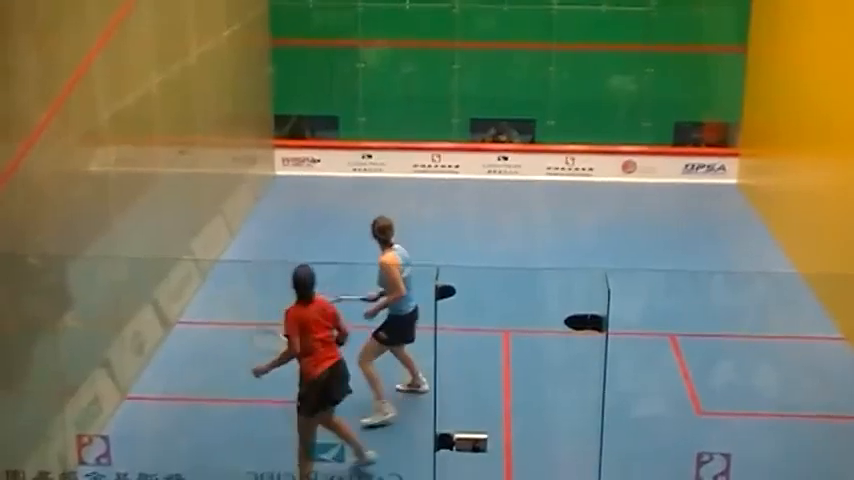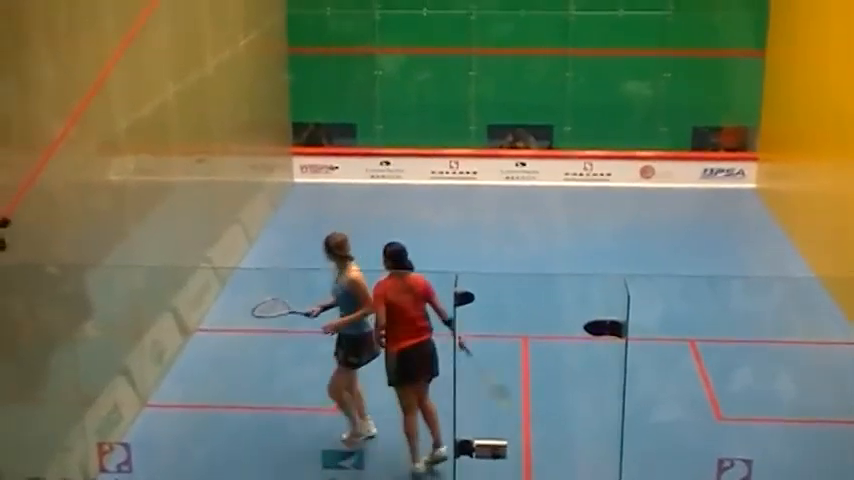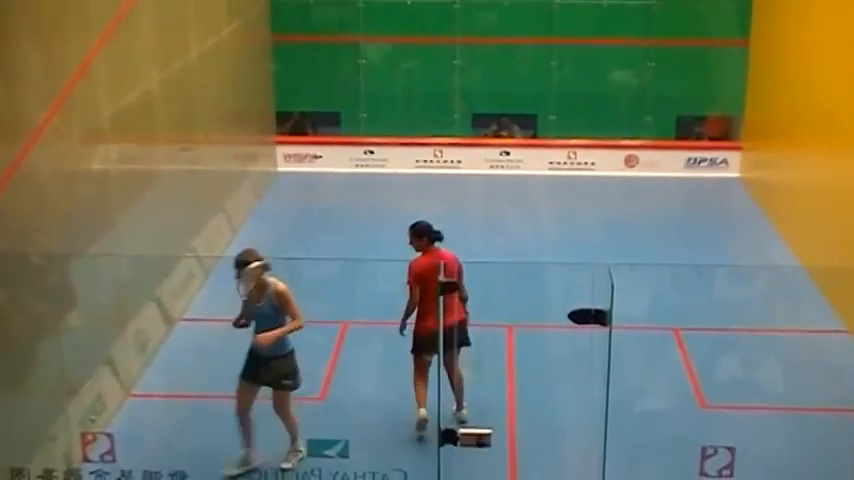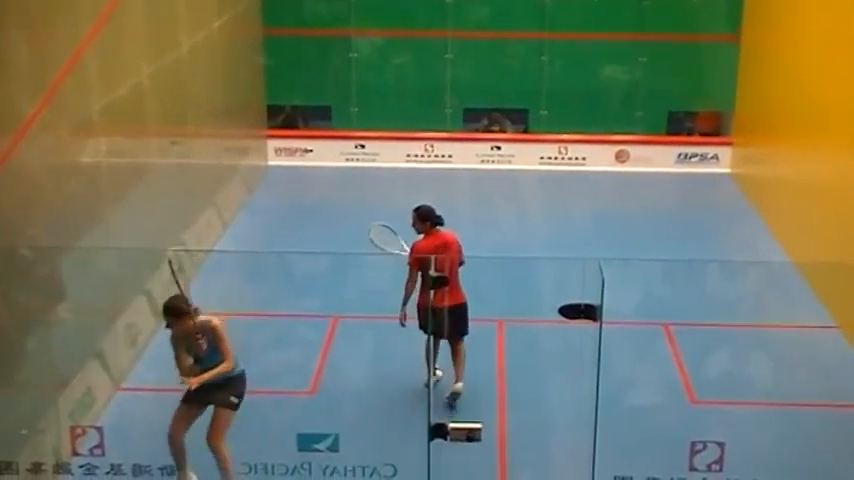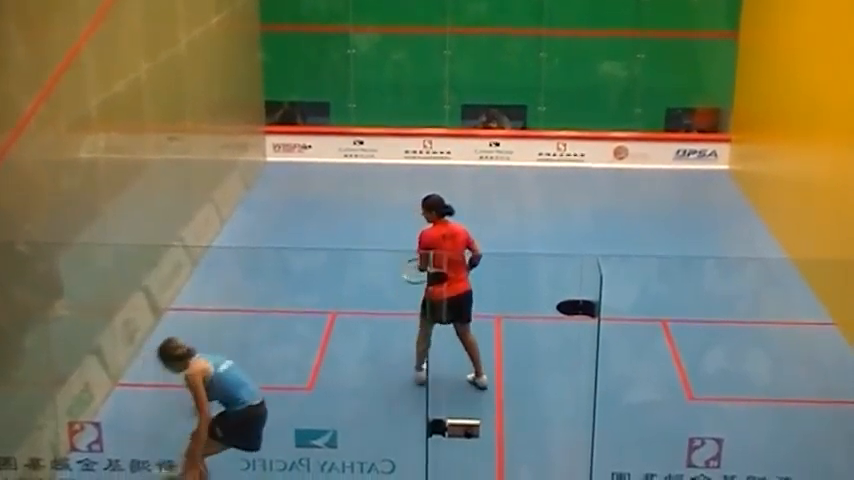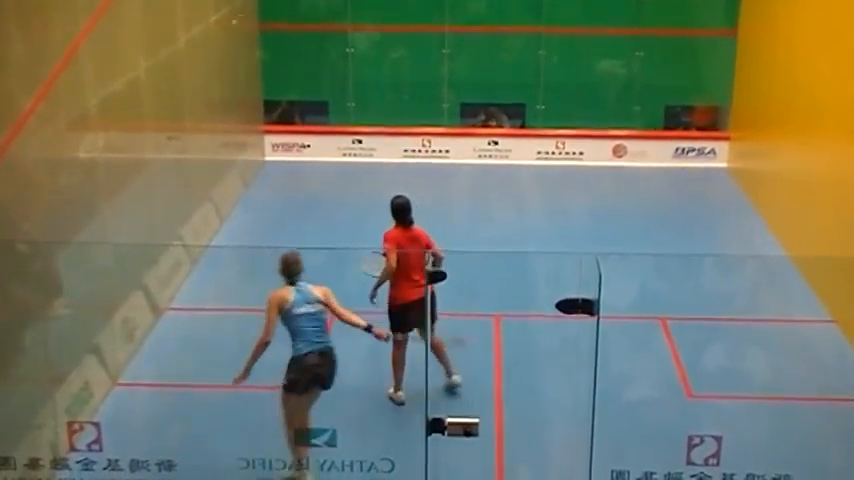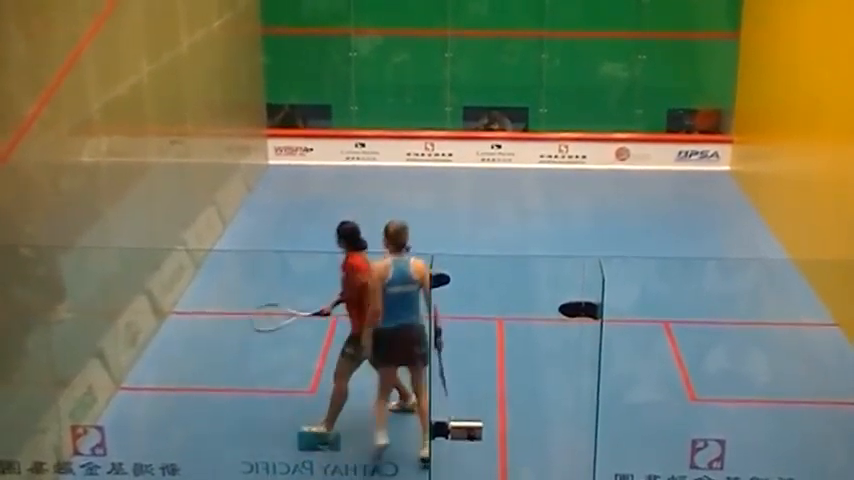
dt=0.4s
person 1, frame 1
left shoulder: (292, 313)
right shoulder: (325, 305)
left elbow: (294, 350)
right elbow: (343, 333)
left wrist: (267, 367)
left hip: (315, 376)
right hip: (336, 367)
left knee: (306, 437)
right knee: (327, 418)
right ankle: (361, 452)
person 1, frame 2
left shoulder: (382, 288)
right shoulder: (420, 282)
left elbow: (381, 323)
right elbow: (441, 310)
left wrist: (378, 335)
right wrist: (455, 332)
left hip: (399, 352)
right hip: (423, 346)
left knee: (408, 408)
right knee: (423, 400)
left ankle: (416, 461)
right ankle: (438, 447)
person 1, frame 3
left shoulder: (417, 265)
right shoulder: (452, 258)
left elbow: (414, 300)
right elbow: (462, 289)
left wrist: (403, 320)
right wrist: (464, 308)
left hip: (428, 326)
right hip: (455, 322)
left knee: (420, 371)
right knee: (452, 366)
left ankle: (422, 410)
right ankle: (460, 409)
person 1, frame 4
left shoulder: (418, 248)
right shoulder: (452, 238)
left elbow: (412, 282)
right elbow: (461, 261)
left wrist: (403, 307)
left hip: (431, 304)
right hip: (456, 302)
left knee: (433, 339)
right knee: (457, 345)
left ankle: (432, 374)
right ankle: (458, 383)
person 1, frame 5
left shoulder: (426, 235)
right shoulder: (461, 231)
left elbow: (423, 267)
right elbow: (477, 255)
left wrist: (424, 265)
left hip: (436, 296)
right hip: (462, 292)
left knee: (424, 331)
right knee: (464, 333)
left ankle: (420, 371)
right ankle: (480, 376)
person 1, frame 6
left shoulder: (391, 236)
right shoulder: (420, 234)
left elbow: (390, 266)
right elbow: (439, 258)
left wrist: (375, 288)
left hip: (403, 300)
right hip: (425, 295)
left knee: (399, 343)
right knee: (431, 337)
left ankle: (397, 391)
right ankle: (452, 375)
person 1, frame 7
left shoulder: (354, 264)
right shoulder: (354, 260)
left elbow: (369, 299)
left wrist: (365, 334)
right wrist: (332, 305)
left hip: (364, 327)
right hip: (367, 326)
left knee: (341, 375)
left ankle: (327, 427)
right ankle: (407, 399)
person 2, frame 1
left shoulder: (387, 261)
right shoulder: (399, 251)
left elbow: (400, 293)
left wrist: (377, 307)
right wrist: (381, 294)
left hip: (399, 318)
right hip: (410, 311)
left knee: (364, 360)
right knee: (397, 349)
left ankle: (384, 408)
right ankle: (417, 381)
person 2, frame 2
left shoulder: (353, 277)
right shoulder: (340, 272)
left elbow: (371, 307)
left wrist: (341, 322)
right wrist: (322, 307)
left hip: (357, 338)
right hip: (347, 335)
left knee: (334, 389)
right knee: (349, 384)
left ankle: (358, 428)
right ankle: (364, 426)
person 2, frame 3
left shoulder: (278, 290)
right shoulder: (247, 289)
left elbow: (298, 322)
right elbow: (243, 322)
left wrist: (273, 334)
right wrist: (242, 319)
left hip: (280, 357)
right hip: (257, 356)
left knee: (281, 410)
right knee: (241, 409)
left ankle: (297, 446)
right ankle: (248, 456)
person 2, frame 4
left shoulder: (212, 325)
right shoulder: (177, 337)
left elbow: (229, 364)
right elbow: (186, 374)
left wrist: (201, 378)
right wrist: (197, 355)
left hip: (231, 381)
right hip: (210, 381)
left knee: (214, 441)
right knee: (174, 435)
person 2, frame 5
left shoulder: (193, 372)
right shoulder: (207, 360)
left elbow: (205, 416)
left hip: (248, 414)
right hip: (256, 408)
left knee: (192, 456)
right knee: (197, 441)
person 2, frame 6
left shoulder: (278, 297)
right shoulder: (320, 291)
left elbow: (266, 338)
right elbow: (344, 315)
left wrist: (246, 370)
right wrist: (371, 329)
left hip: (303, 361)
right hip: (327, 357)
left knee: (293, 423)
right knee: (302, 414)
person 2, frame 7
left shoulder: (378, 269)
right shoulder: (419, 267)
left elbow: (376, 311)
right elbow: (431, 303)
left wrist: (369, 338)
left hip: (388, 336)
right hip: (414, 333)
left knee: (385, 389)
right knee: (420, 391)
left ankle: (380, 434)
right ankle: (424, 445)
